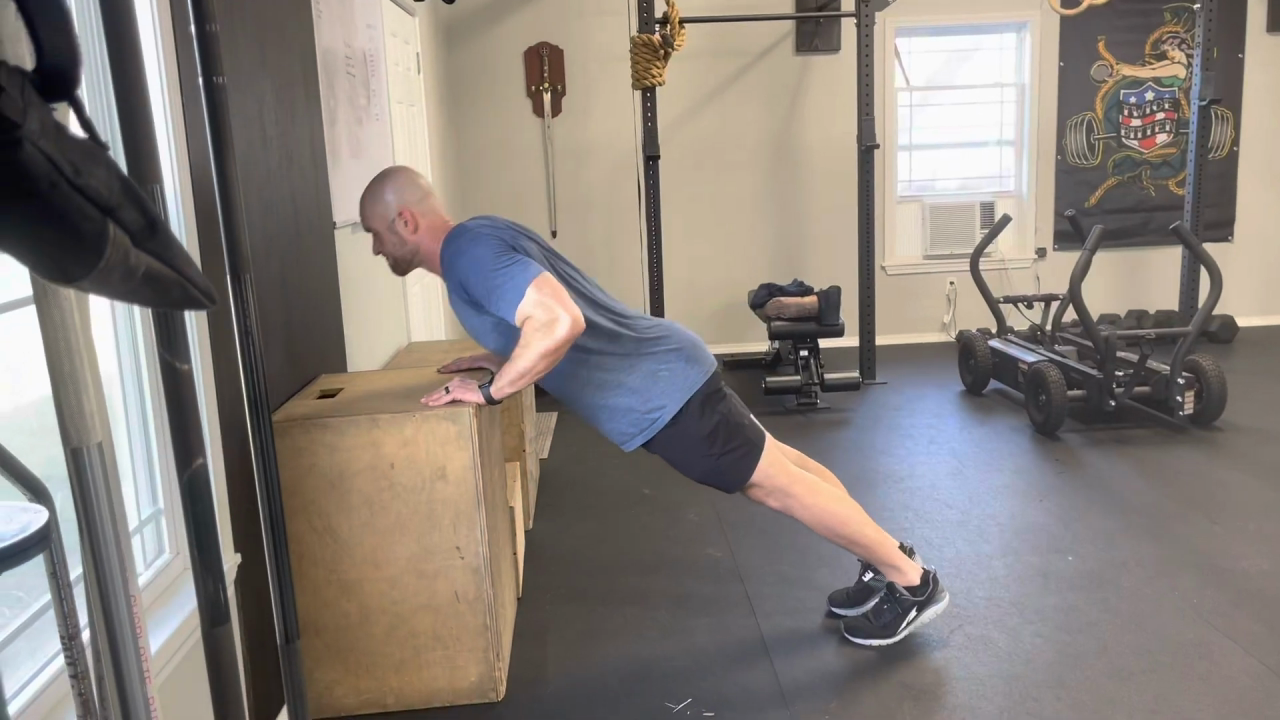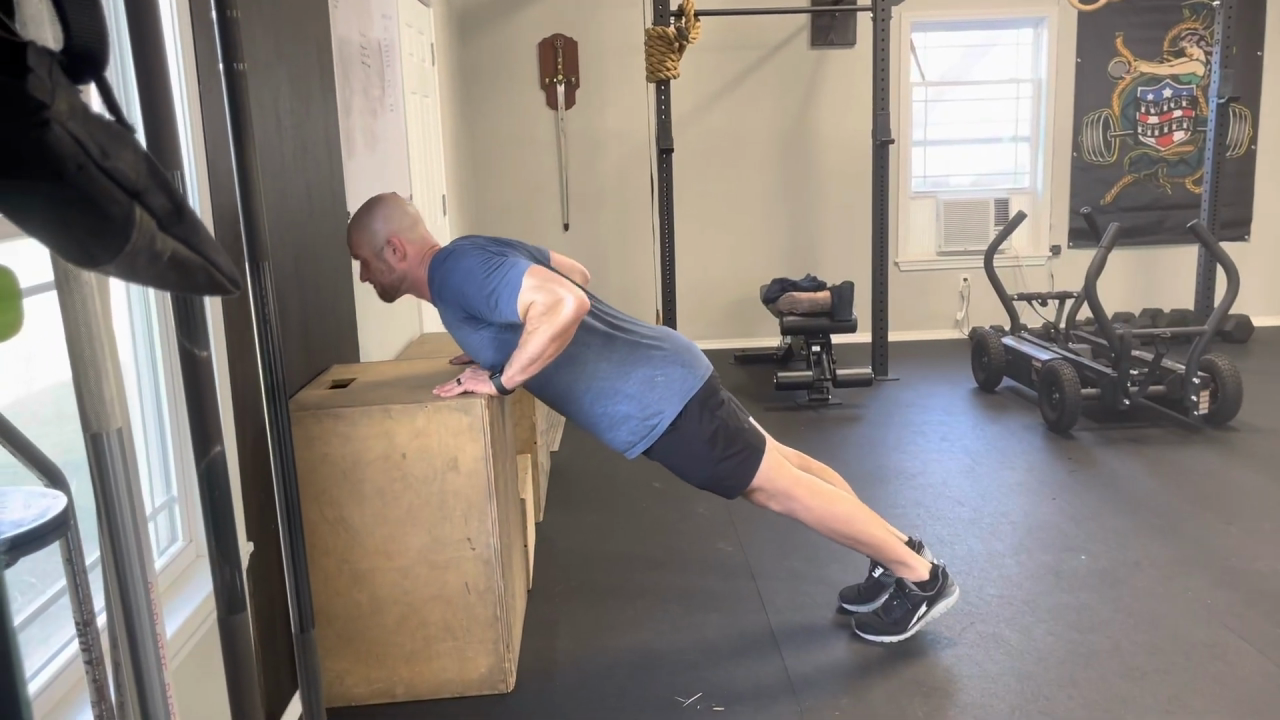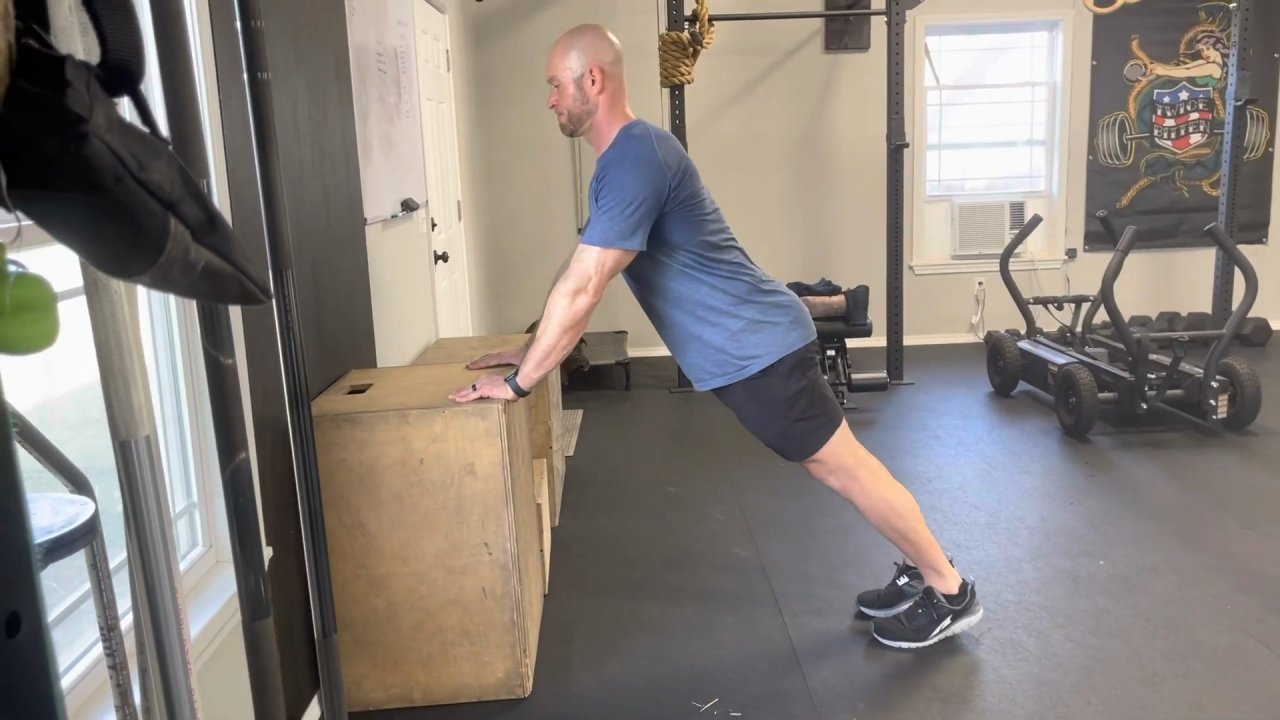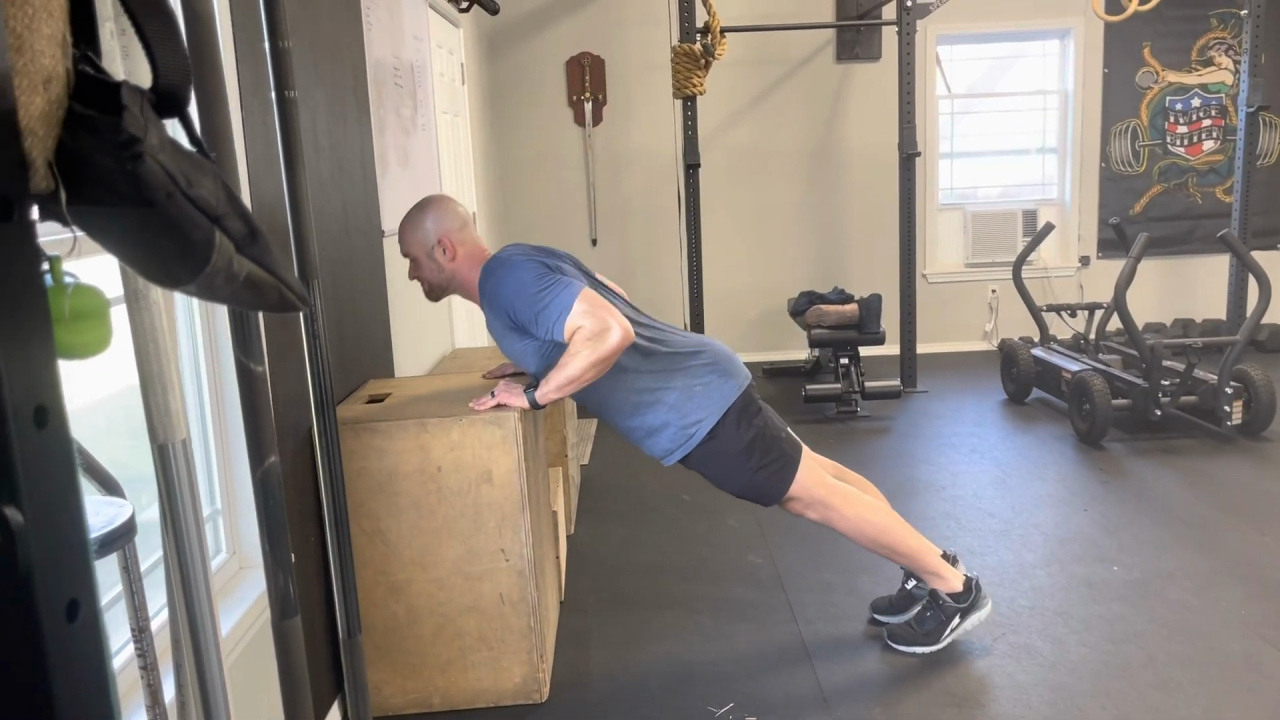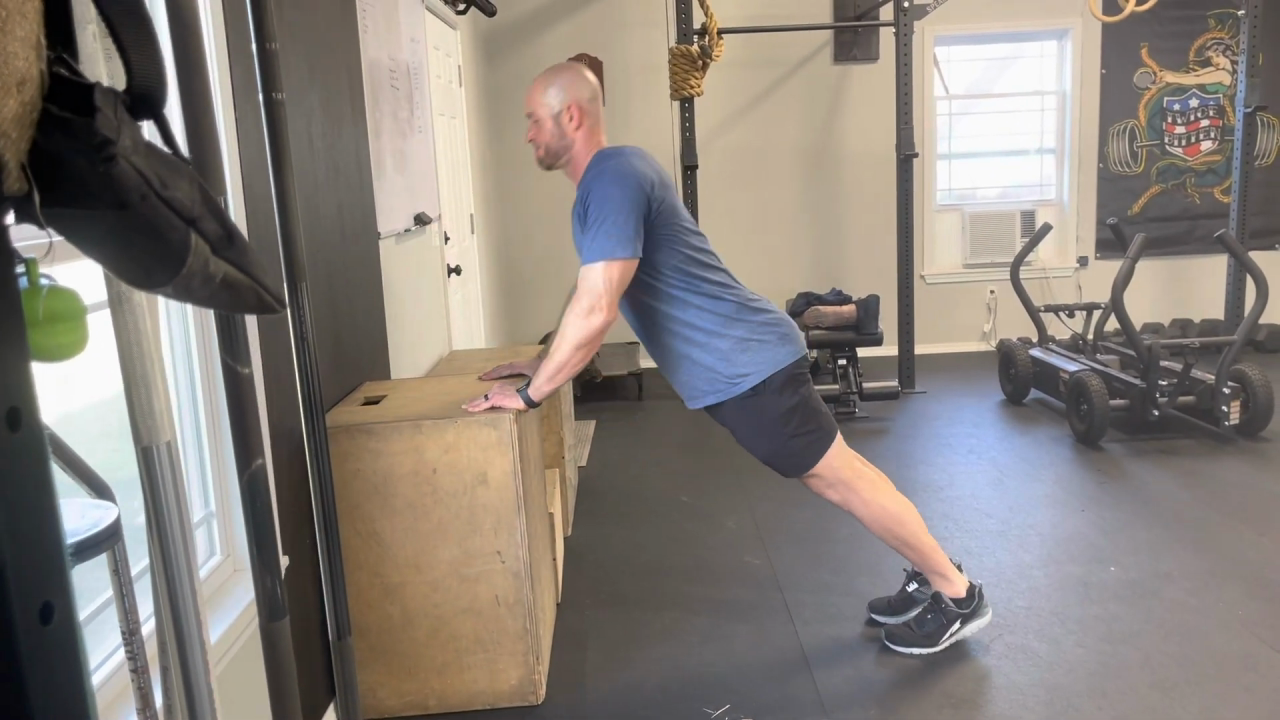
dt=1s
person 1, frame 1
left shoulder: (468, 255)
right shoulder: (480, 236)
left elbow: (562, 323)
left wrist: (490, 390)
right wrist: (497, 353)
left hip: (659, 395)
right hip: (667, 368)
left knee: (778, 483)
right knee: (775, 466)
left ankle: (912, 581)
right ankle: (887, 558)
person 1, frame 2
left shoulder: (458, 270)
right shoulder: (472, 254)
left elbow: (566, 305)
right elbow: (578, 272)
left wrist: (500, 379)
right wrist: (498, 349)
left hip: (657, 401)
right hip: (662, 375)
left knee: (781, 486)
right knee: (777, 466)
left ankle: (920, 576)
right ankle: (897, 554)
person 1, frame 3
left shoulder: (634, 161)
right shoulder: (632, 151)
left elbow: (581, 292)
right elbow: (584, 276)
left wrist: (518, 384)
right wrist: (531, 351)
left hip: (752, 348)
right hip: (752, 340)
left knee: (843, 466)
right knee: (838, 462)
left ankle: (949, 591)
right ankle: (922, 571)
person 1, frame 4
left shoulder: (508, 283)
right shoulder: (518, 263)
left elbow: (612, 333)
left wrist: (534, 395)
right wrist: (536, 364)
left hip: (696, 410)
right hip: (702, 385)
left knee: (817, 495)
right knee: (813, 478)
left ankle: (954, 588)
right ankle: (928, 569)
person 1, frame 5
left shoulder: (612, 179)
right shoulder: (617, 172)
left elbow: (596, 310)
right elbow: (595, 298)
left wrist: (530, 394)
right wrist: (546, 363)
left hip: (741, 368)
right hip: (743, 359)
left knee: (840, 477)
right knee: (839, 471)
left ankle: (958, 596)
right ankle: (932, 578)
